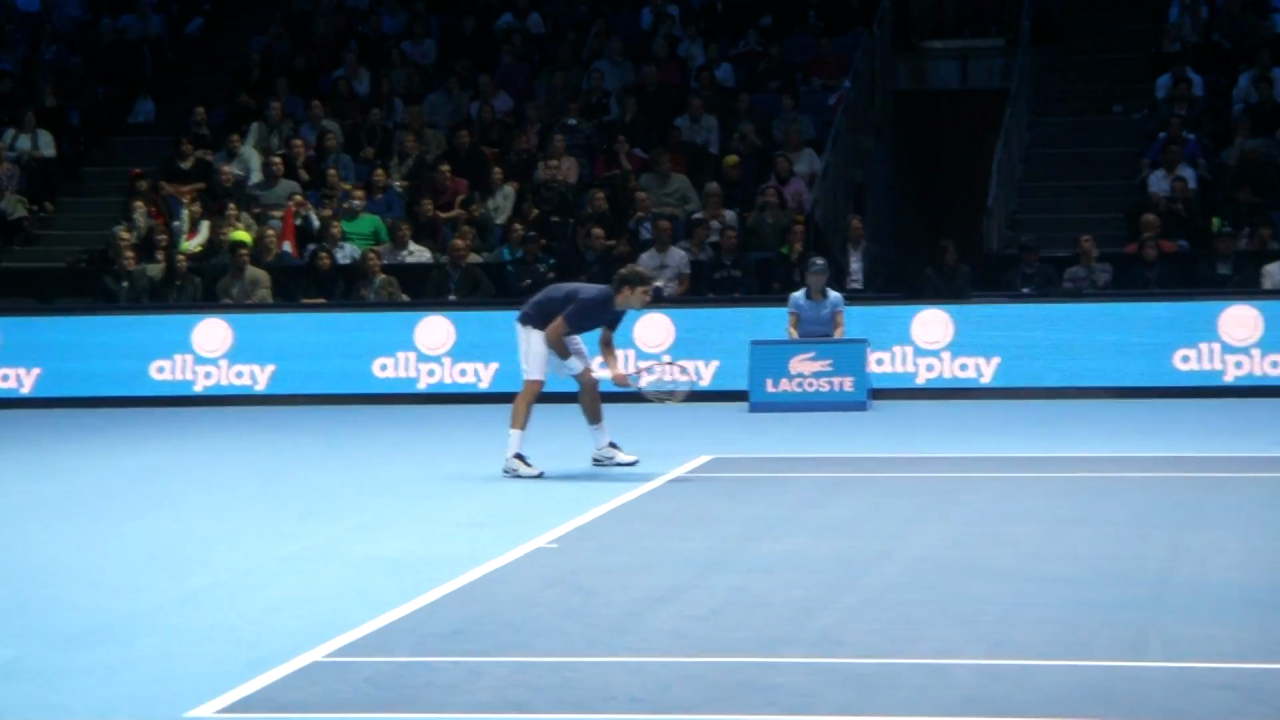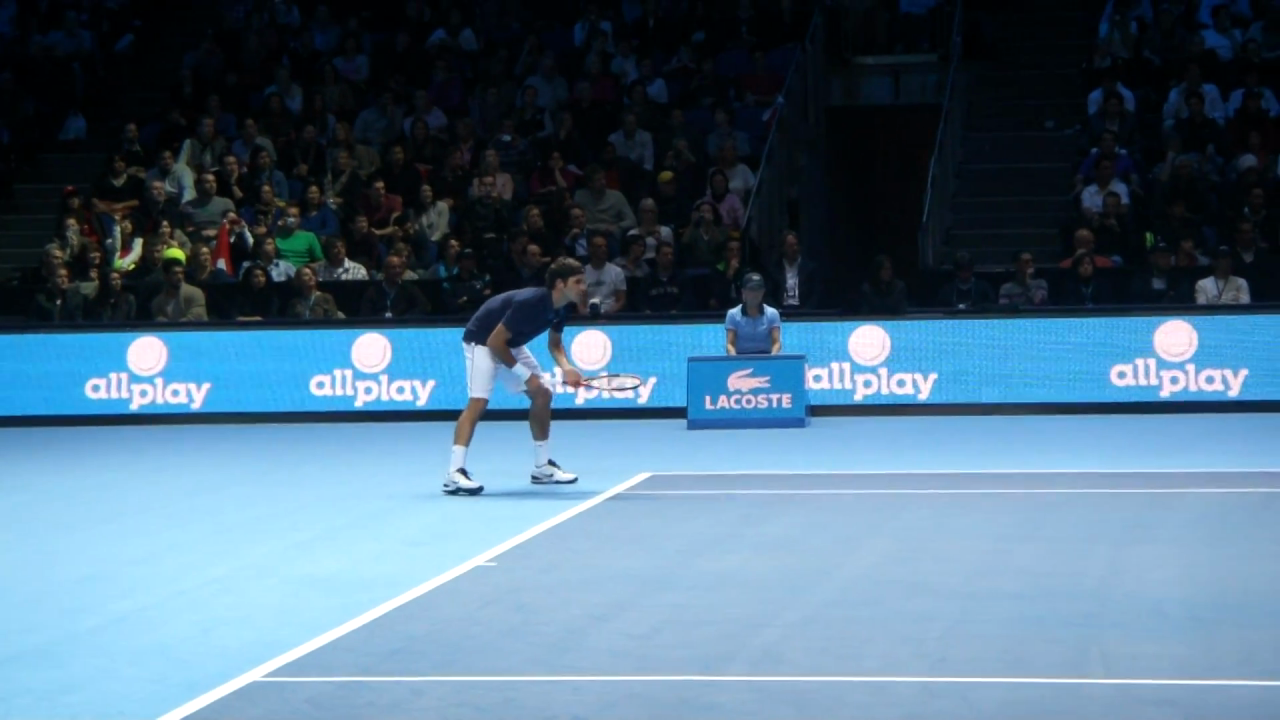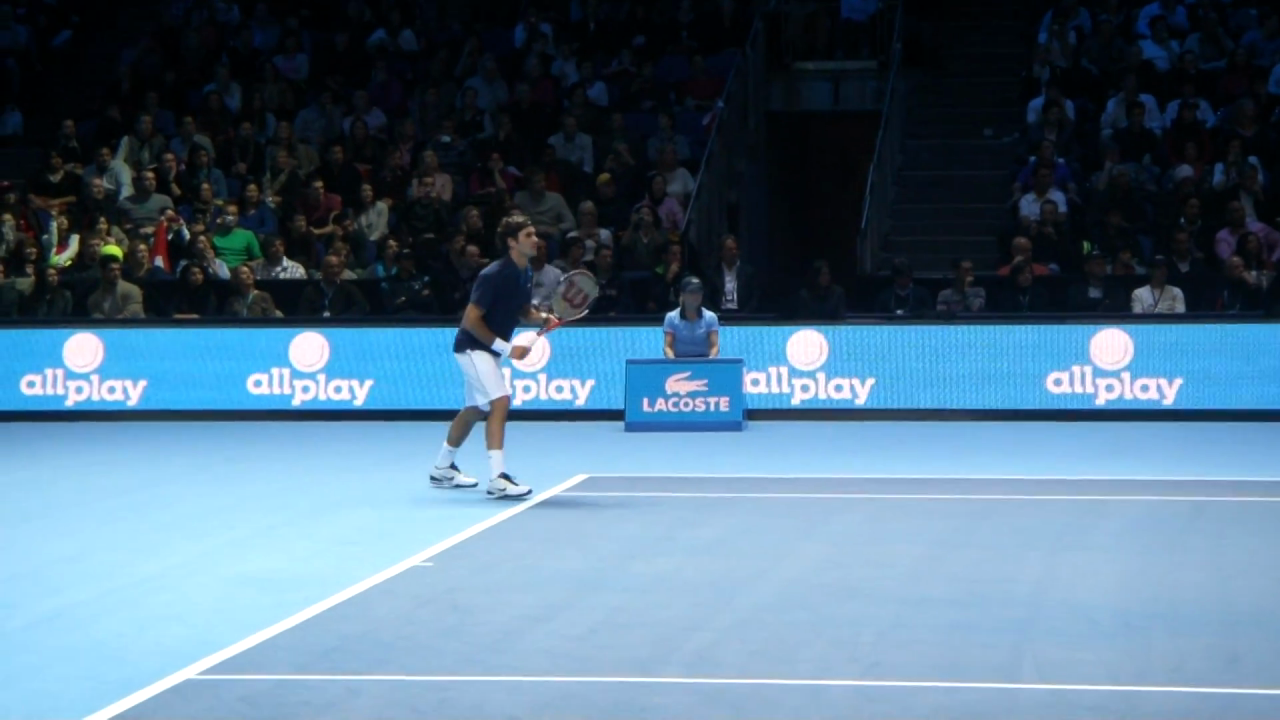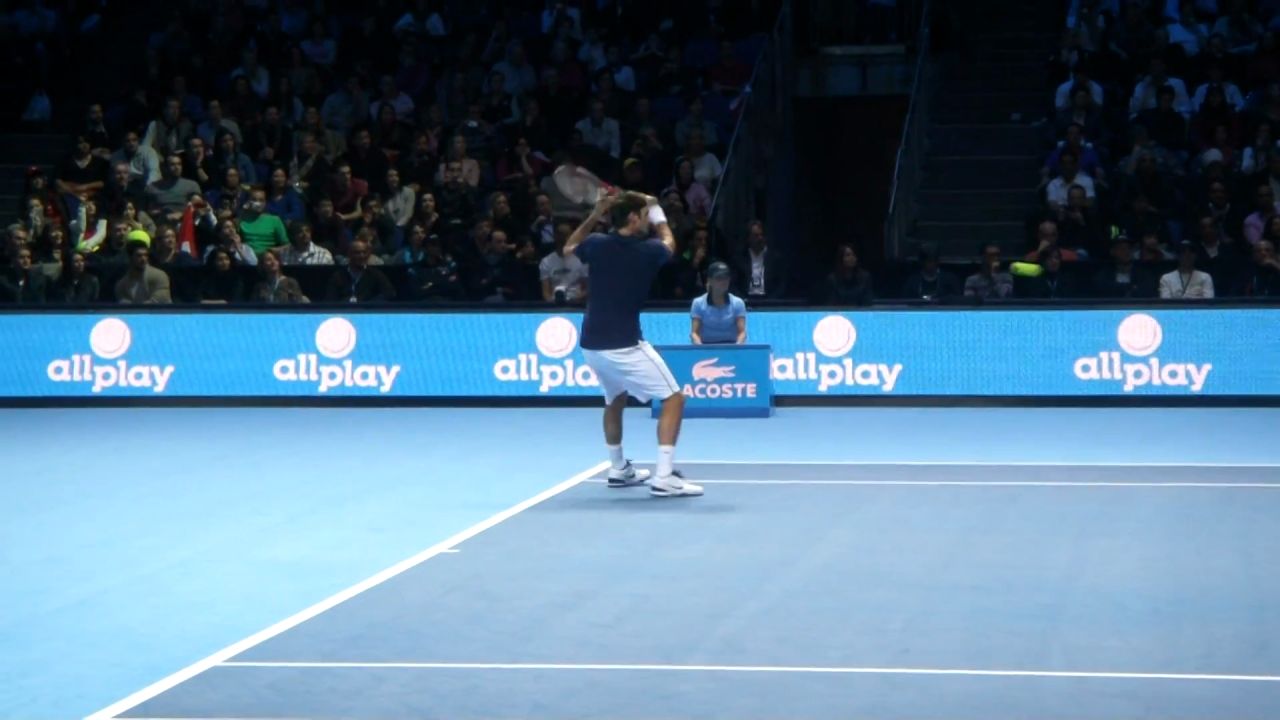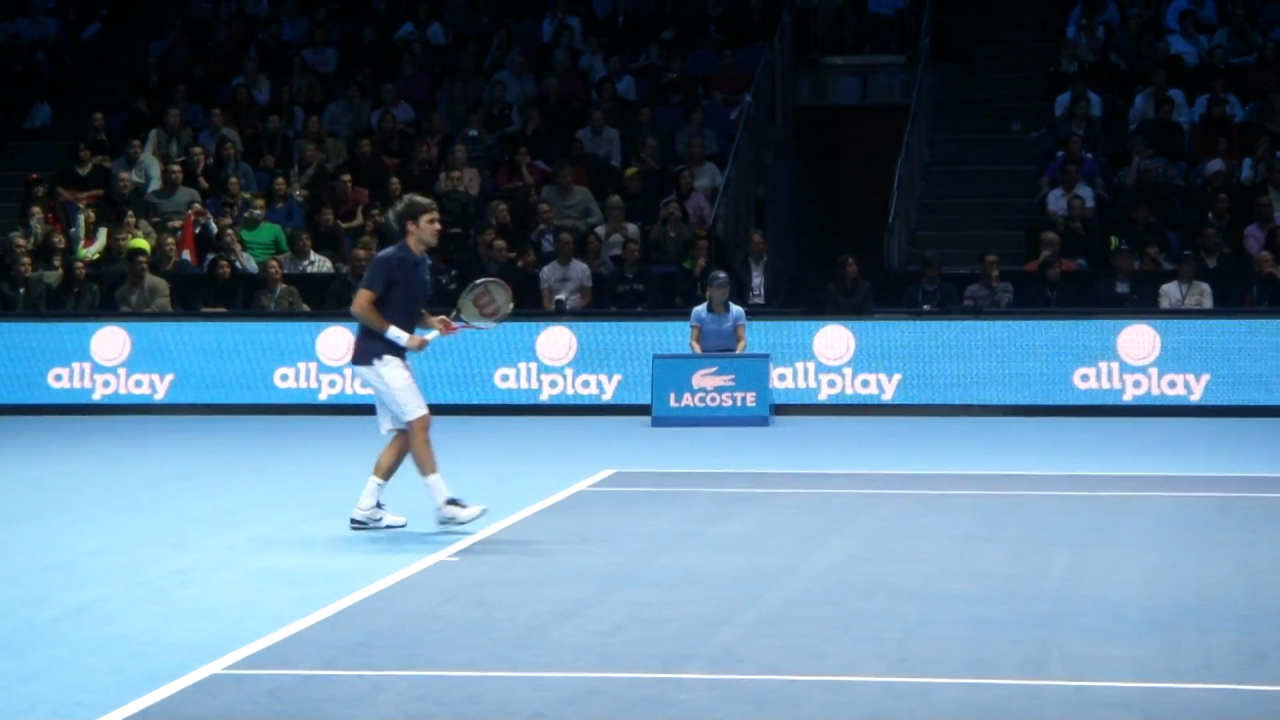
dt=1s
person 1, frame 1
left shoulder: (618, 308)
right shoulder: (592, 301)
left elbow: (605, 341)
right elbow: (552, 334)
left wrist: (615, 370)
right wrist: (577, 367)
left hip: (561, 328)
right hip: (536, 324)
left knee: (590, 382)
right knee: (534, 384)
left ankle: (603, 449)
right ankle: (513, 458)
person 1, frame 2
left shoulder: (561, 307)
right shoulder: (529, 303)
left elbow: (555, 344)
right elbow: (494, 342)
left wrist: (566, 370)
right wrist: (524, 375)
left hip: (511, 344)
right hip: (482, 340)
left knee: (542, 394)
right knee: (478, 402)
left ankle: (542, 467)
right ankle: (455, 473)
person 1, frame 3
left shoulder: (525, 273)
right shoulder: (493, 275)
left elbow: (524, 312)
right elbow: (470, 320)
left wrist: (543, 318)
right wrist: (505, 347)
left hip: (491, 350)
right hip: (473, 348)
left knee: (476, 410)
right knee: (500, 403)
left ankle: (442, 468)
right ankle: (497, 478)
person 1, frame 4
left shoulder: (597, 244)
right shoulder: (650, 250)
left elbow: (570, 247)
right elbow: (668, 245)
left wrist: (595, 215)
right wrist: (658, 214)
left hip: (591, 345)
right hip: (625, 345)
left knee: (617, 399)
right knee: (673, 399)
left ankle: (619, 469)
right ankle: (665, 476)
person 1, frame 5
left shoulder: (420, 264)
right shoulder: (387, 260)
right elbow: (360, 307)
left wrist: (436, 321)
right wrist: (400, 336)
left hip: (392, 357)
right hip: (376, 357)
left knee: (403, 435)
right knee: (417, 421)
left ankle: (365, 509)
right ankle: (443, 502)
